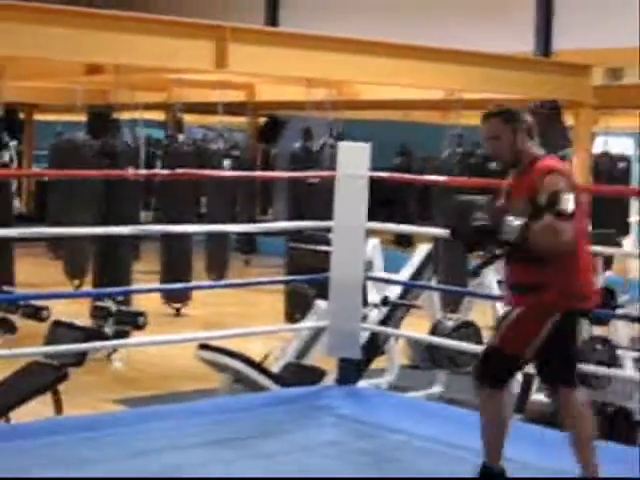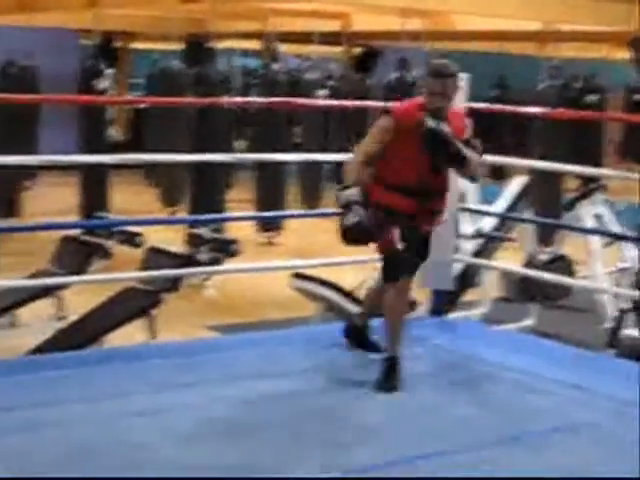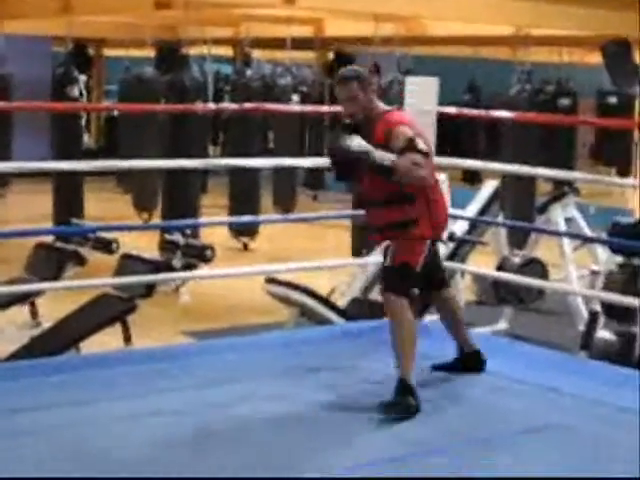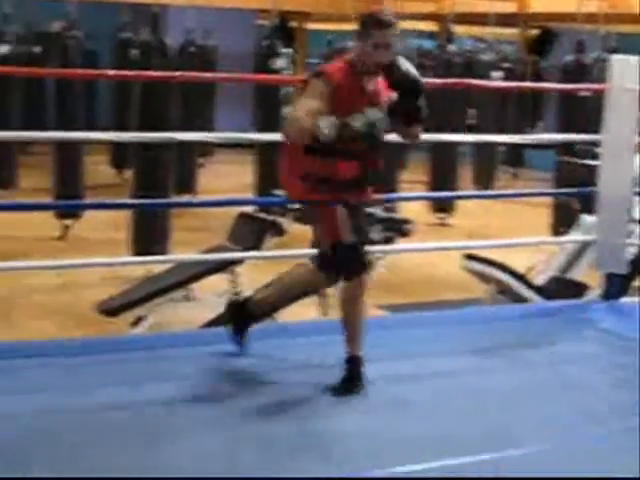
dt=1s
person 1, frame 1
left shoulder: (549, 178)
right shoulder: (521, 177)
left elbow: (560, 236)
right elbow: (519, 234)
left wrist: (500, 229)
right wrist: (484, 229)
left hip: (550, 297)
right hip: (555, 295)
left knee: (489, 377)
right knee: (563, 386)
person 1, frame 2
left shoulder: (459, 123)
right shoulder: (398, 118)
left elbow: (475, 171)
right elbow: (359, 159)
left wrist: (452, 146)
right wrist: (351, 205)
left hip: (423, 214)
right hip: (389, 211)
left knee: (396, 278)
right knee: (399, 276)
left ankle: (356, 327)
right ankle: (392, 362)
person 1, frame 3
left shoulder: (397, 129)
right shoulder: (363, 129)
left elbow: (421, 174)
right elbow: (353, 176)
left wrist: (371, 156)
right wrist: (345, 156)
left hip: (415, 227)
right hip: (398, 226)
left knee: (394, 296)
right knee: (433, 290)
left ankle: (406, 390)
right ankle: (470, 354)
person 1, frame 4
left shoulder: (380, 80)
right shoulder: (330, 80)
left elbow: (411, 133)
right elbow: (294, 129)
left wrist: (411, 96)
right wrist: (349, 127)
left hip: (351, 189)
right hip: (323, 189)
left knee: (326, 270)
right knee: (355, 272)
left ankle: (247, 308)
right ankle: (353, 363)
